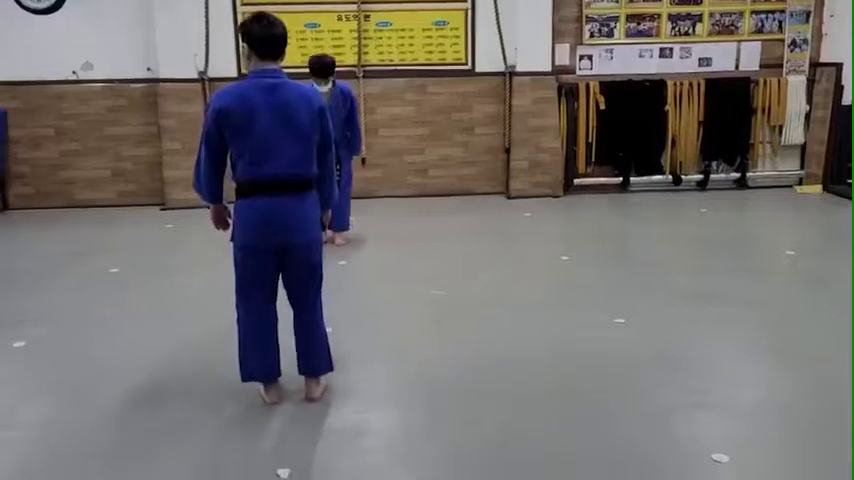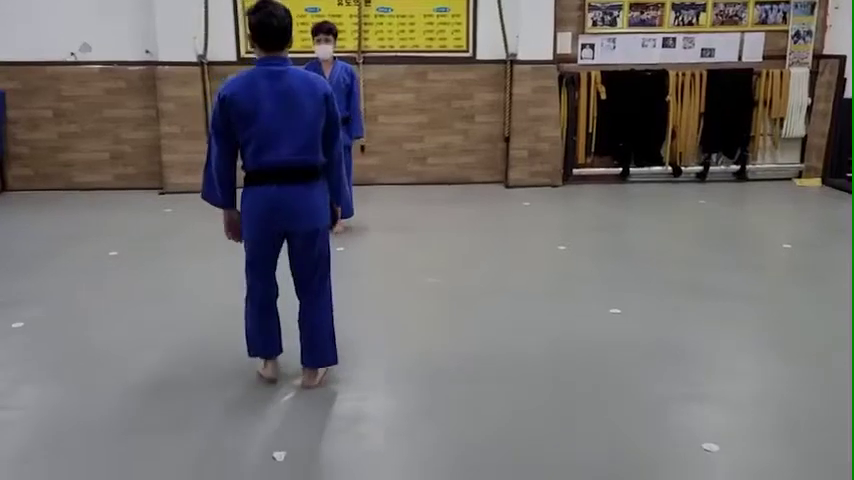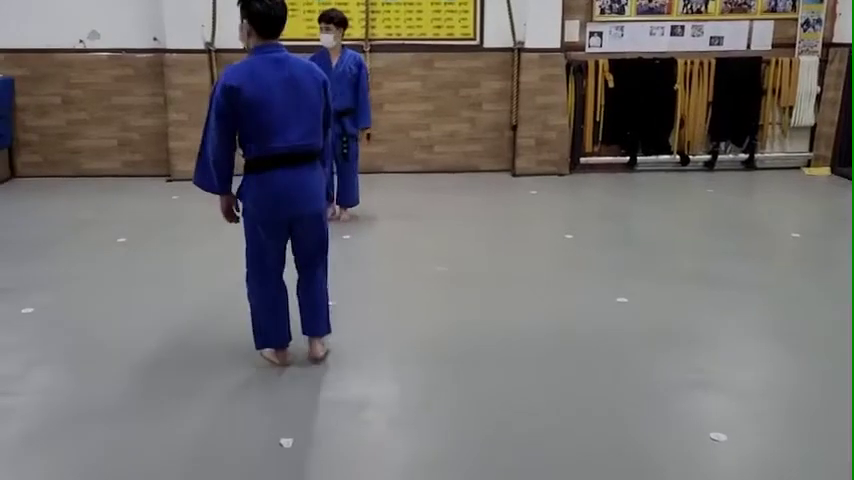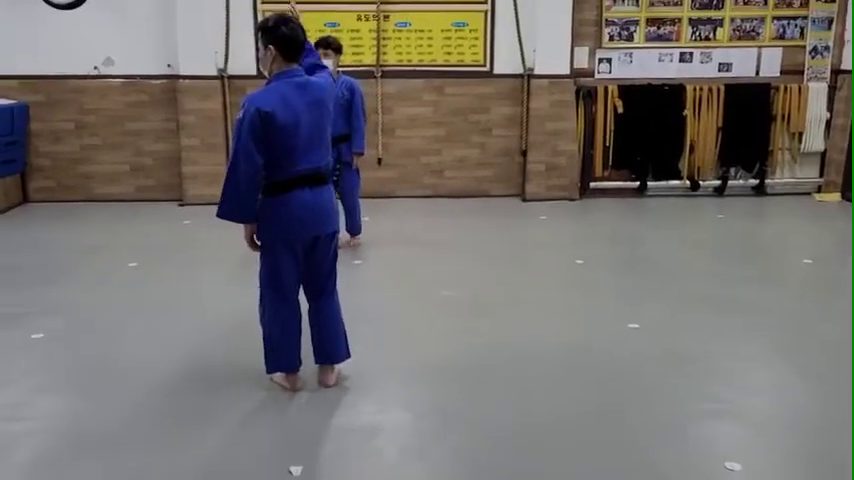
dt=0.5s
person 1, frame 1
left shoulder: (225, 101)
right shoulder: (311, 99)
left elbow: (211, 160)
right elbow: (326, 160)
left wrist: (215, 202)
right wrist: (324, 204)
left hip: (253, 213)
right hip: (301, 209)
left knee: (256, 301)
right knee: (306, 297)
left ankle: (269, 382)
right ankle: (314, 377)
person 1, frame 2
left shoulder: (232, 91)
right shoulder: (318, 87)
left elbow: (221, 154)
right elbow: (333, 150)
left wrist: (227, 207)
right wrist: (336, 200)
left hip: (260, 198)
right hip: (309, 196)
left knee: (260, 283)
right knee: (313, 284)
left ankle: (267, 358)
right ankle: (314, 365)
person 1, frame 3
left shoulder: (234, 79)
right shoulder: (313, 72)
left elbow: (219, 141)
left wrist: (224, 191)
left hip: (263, 185)
right hip: (309, 180)
left knee: (265, 269)
right knee: (312, 264)
left ankle: (276, 346)
right ankle: (316, 339)
person 1, frame 4
left shoulder: (259, 103)
right shoulder: (323, 88)
left elbow: (247, 167)
left wrist: (247, 219)
right wrist: (298, 36)
left hip: (283, 208)
right hip: (322, 202)
left knee: (279, 292)
right knee: (323, 288)
left ankle: (288, 370)
right ankle: (328, 366)
person 2, frame 1
left shoulder: (345, 93)
left elbow: (353, 124)
left wrist: (354, 150)
left hip: (340, 150)
left knee: (340, 189)
left ankle: (338, 229)
person 2, frame 2
left shoulder: (347, 71)
right shoulder: (307, 72)
left elbow: (354, 105)
left wrist: (355, 133)
left hip: (340, 133)
left ankle: (339, 217)
person 2, frame 3
left shoulder: (356, 61)
right shoulder: (315, 61)
left elbow: (362, 95)
left wrist: (363, 125)
left hip: (346, 123)
left knee: (347, 166)
left ankle: (344, 206)
right ankle: (327, 204)
person 2, frame 4
left shoulder: (351, 86)
left elbow: (358, 121)
left wrist: (357, 151)
left hip: (343, 149)
left knee: (349, 194)
left ankle: (354, 233)
